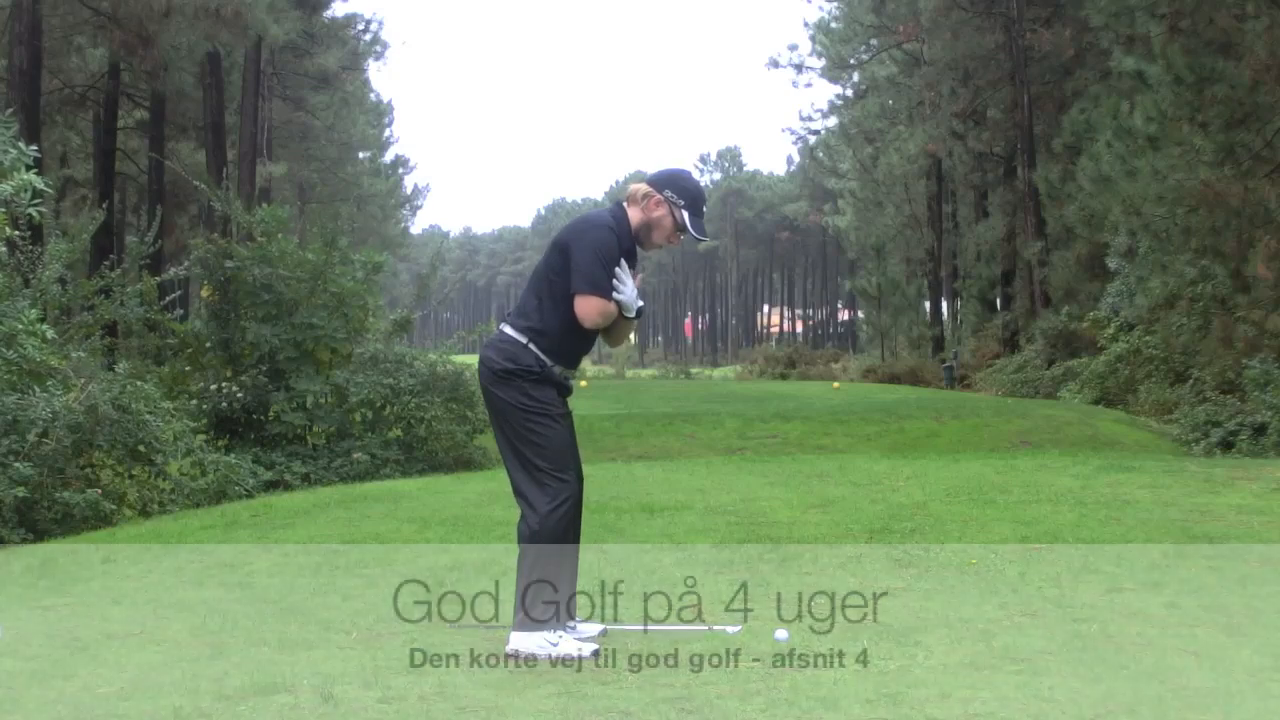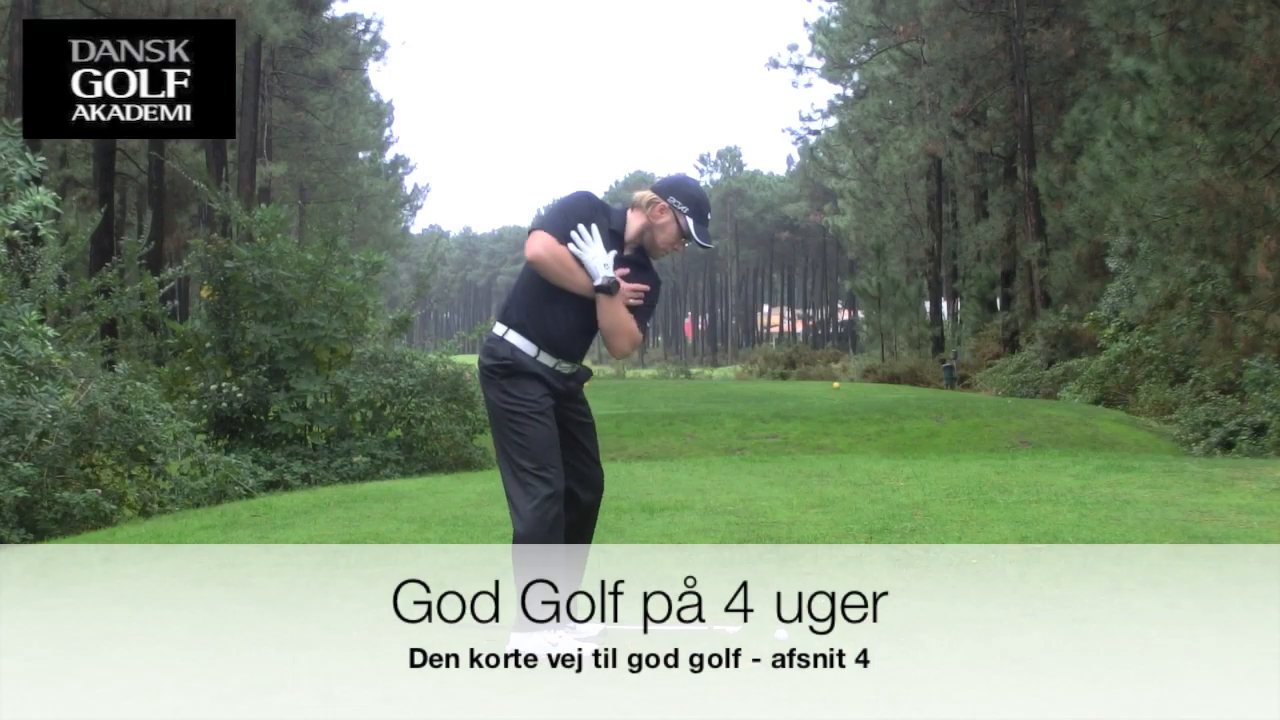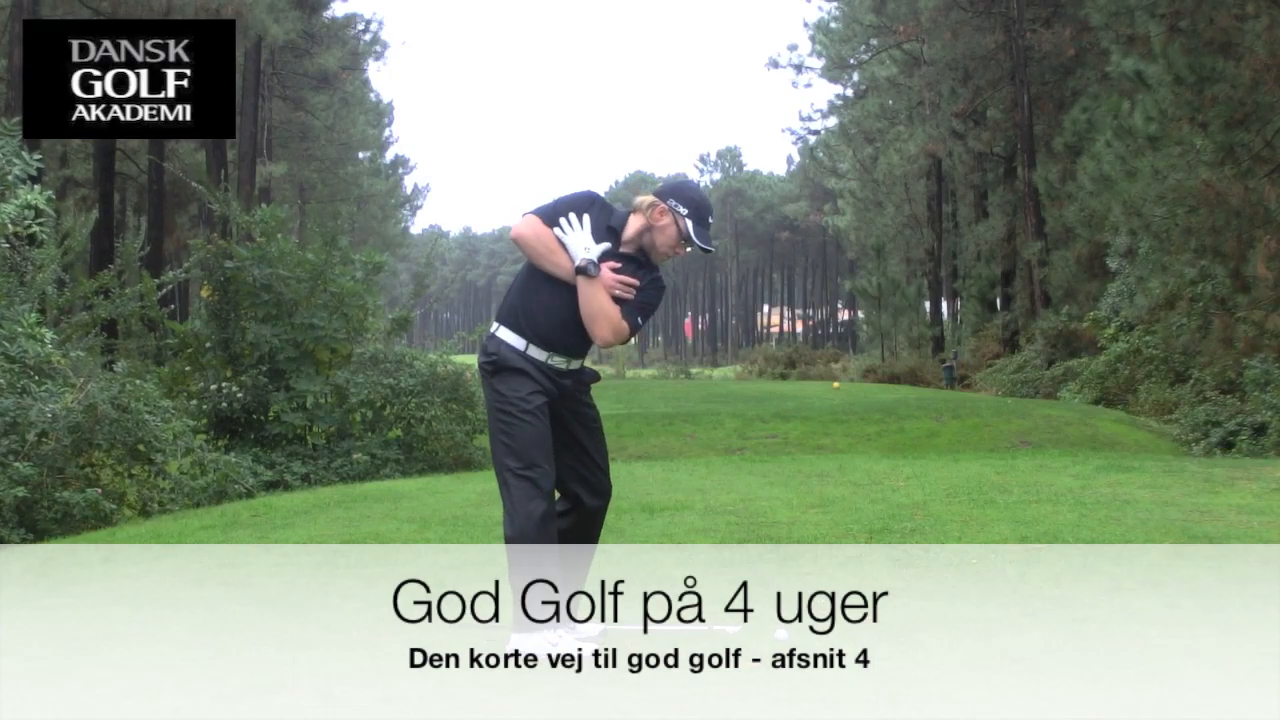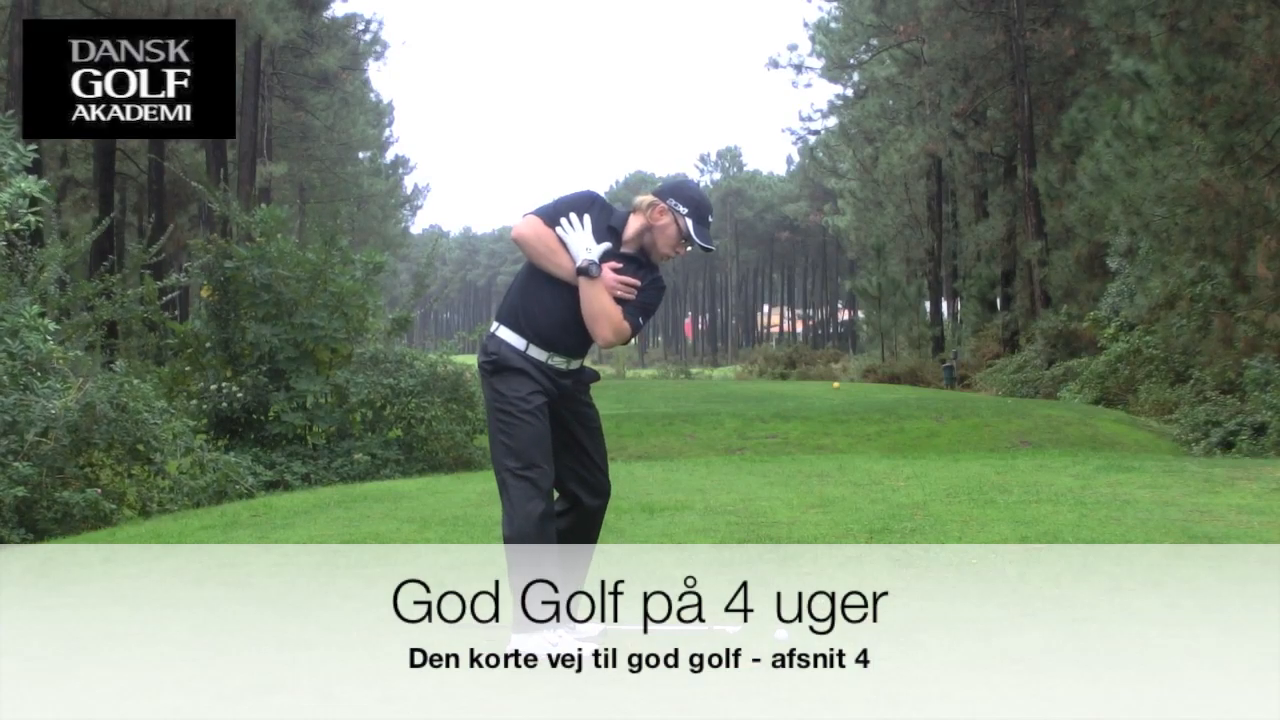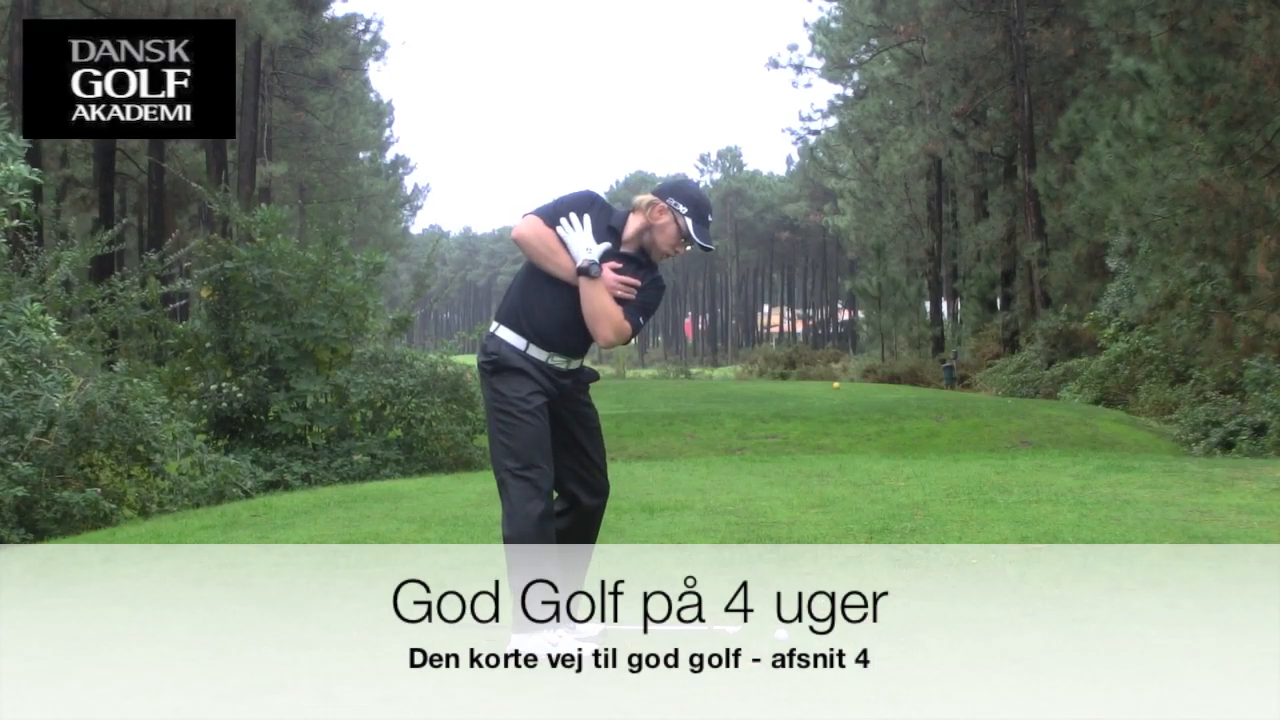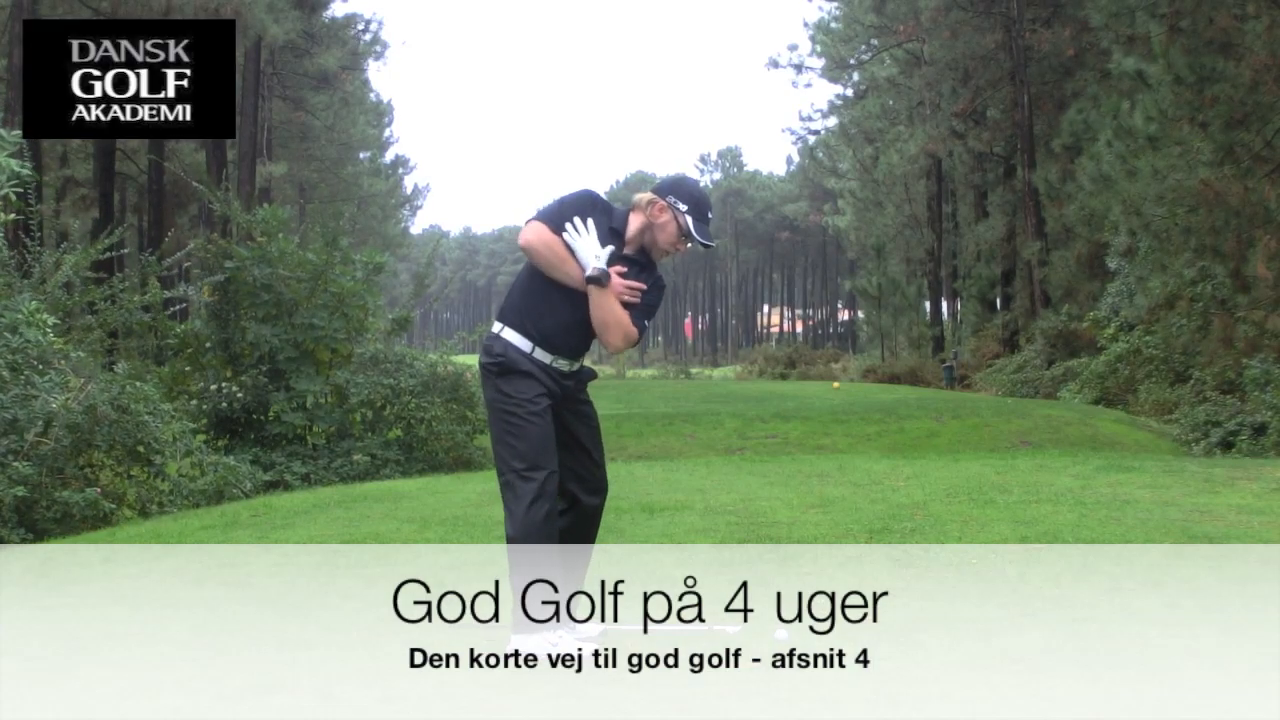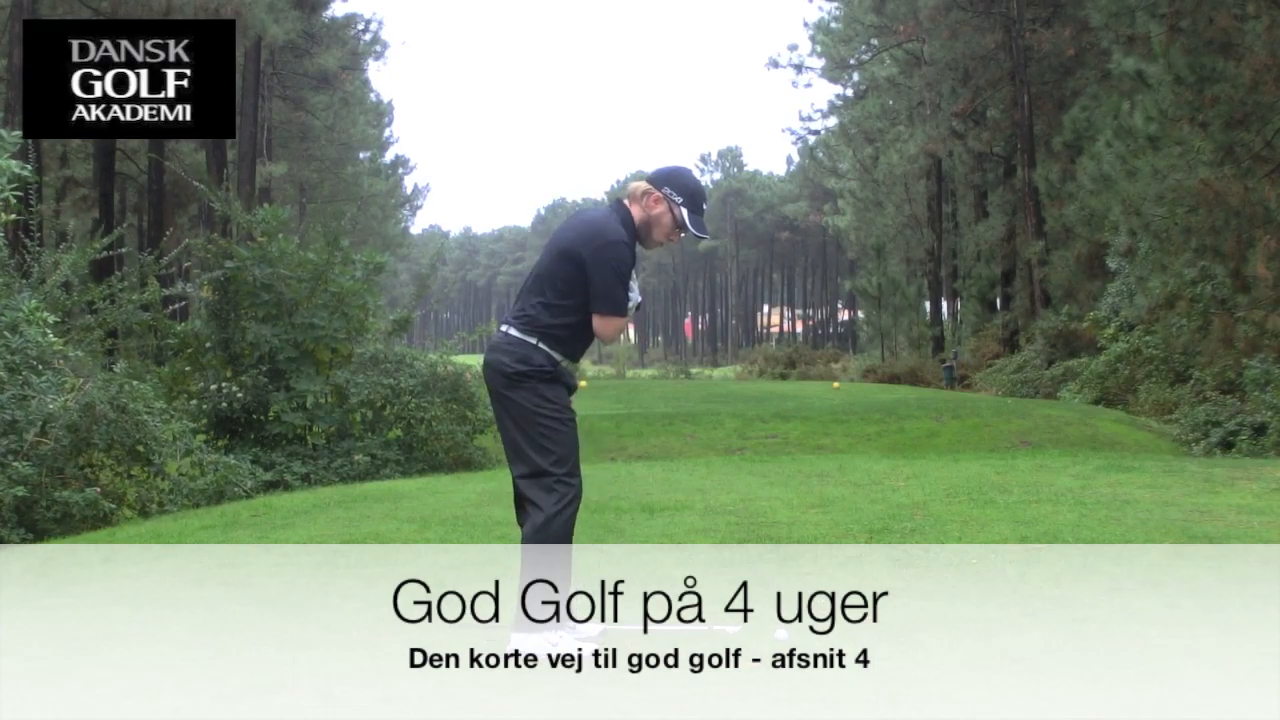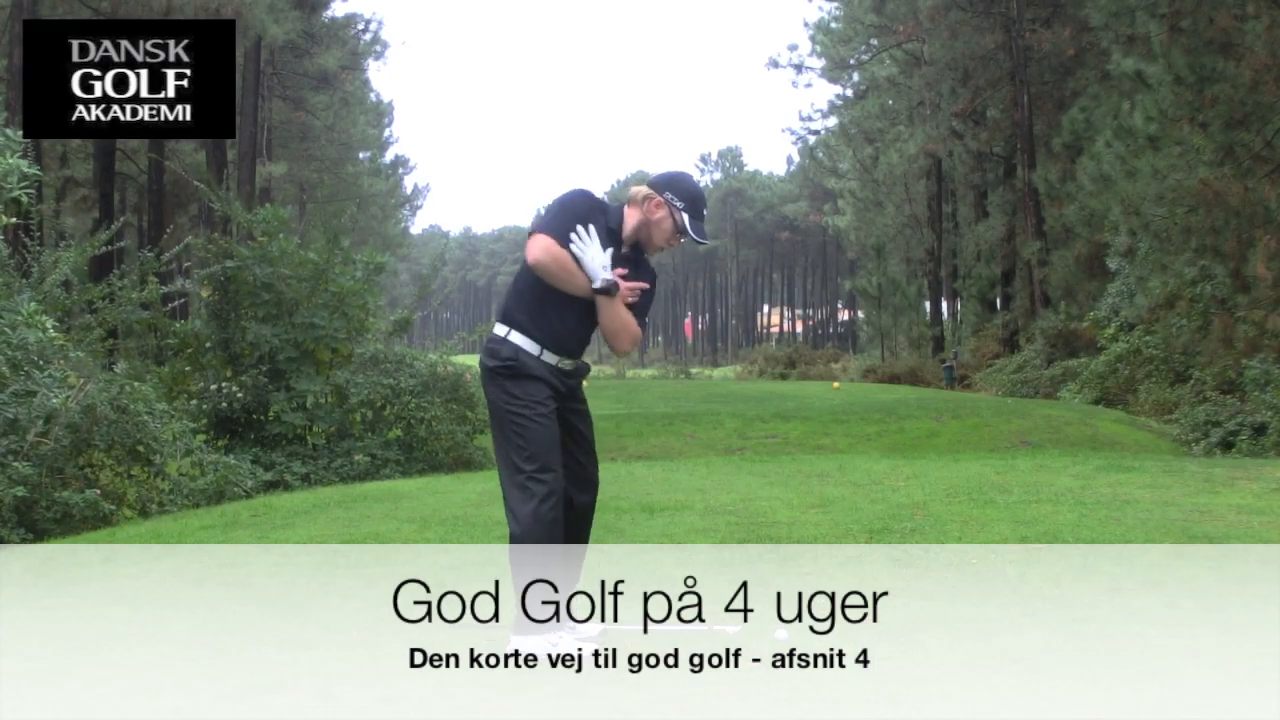
dt=0.5s
person 1, frame 1
left shoulder: (624, 253)
right shoulder: (598, 229)
left elbow: (614, 335)
right elbow: (588, 313)
left wrist: (628, 306)
right wrist: (624, 305)
left hip: (541, 374)
right hip: (517, 369)
left knee: (566, 489)
right knee: (550, 493)
left ankle: (554, 614)
right ankle: (531, 629)
person 1, frame 2
left shoulder: (644, 278)
right shoulder: (584, 209)
left elbow: (622, 346)
right elbow: (538, 251)
left wrist: (605, 283)
right wrist: (598, 285)
left hip: (562, 377)
right hip: (514, 365)
left knee: (584, 490)
right knee: (541, 492)
left ankle: (557, 611)
right ankle: (532, 629)
person 1, frame 3
left shoulder: (648, 282)
right shoulder: (588, 209)
left elbow: (606, 333)
right elbow: (523, 230)
left wrist: (586, 264)
right wrist: (585, 274)
left hip: (567, 376)
right hip: (513, 363)
left knee: (591, 490)
right knee: (532, 490)
right ankle: (531, 626)
person 1, frame 4
left shoulder: (649, 281)
right shoulder: (589, 208)
left elbow: (608, 333)
right elbow: (523, 231)
left wrist: (587, 264)
right wrist: (587, 275)
left hip: (566, 376)
right hip: (513, 362)
left knee: (590, 490)
right knee: (530, 488)
left ankle: (560, 605)
right ankle: (530, 626)
person 1, frame 5
left shoulder: (648, 282)
right shoulder: (587, 208)
left elbow: (608, 333)
right elbow: (524, 231)
left wrist: (588, 266)
right wrist: (585, 273)
left hip: (566, 375)
right hip: (513, 362)
left knee: (589, 491)
right knee: (530, 489)
left ankle: (561, 605)
right ankle: (530, 625)
person 1, frame 6
left shoulder: (648, 281)
right shoulder: (589, 208)
left elbow: (616, 340)
right elbow: (530, 239)
left wrist: (595, 273)
right wrist: (593, 279)
left hip: (565, 376)
right hip: (515, 363)
left knee: (588, 491)
right knee: (535, 489)
left ankle: (561, 607)
right ankle: (530, 625)
person 1, frame 7
left shoulder: (605, 226)
right shoulder: (610, 238)
right elbow: (607, 329)
left wrist: (624, 301)
right wrist: (631, 303)
left hip: (525, 363)
right hip: (528, 368)
left knee: (545, 488)
right knee: (555, 489)
right ankle: (531, 626)
person 1, frame 8
left shoulder: (640, 270)
right shoulder: (582, 208)
left elbow: (625, 344)
right elbow: (538, 255)
left wrist: (602, 283)
right wrist: (599, 285)
left hip: (561, 374)
right hip: (517, 364)
left knee: (578, 490)
right knee: (538, 489)
right ankle: (532, 626)
